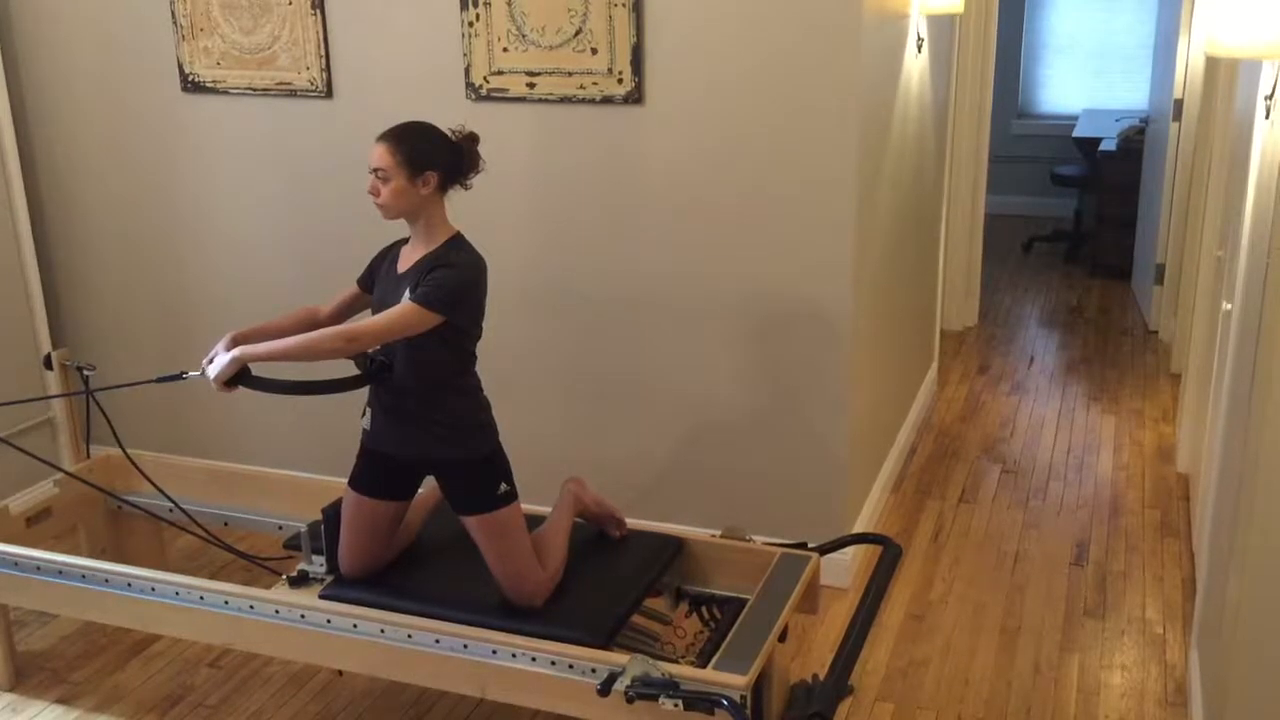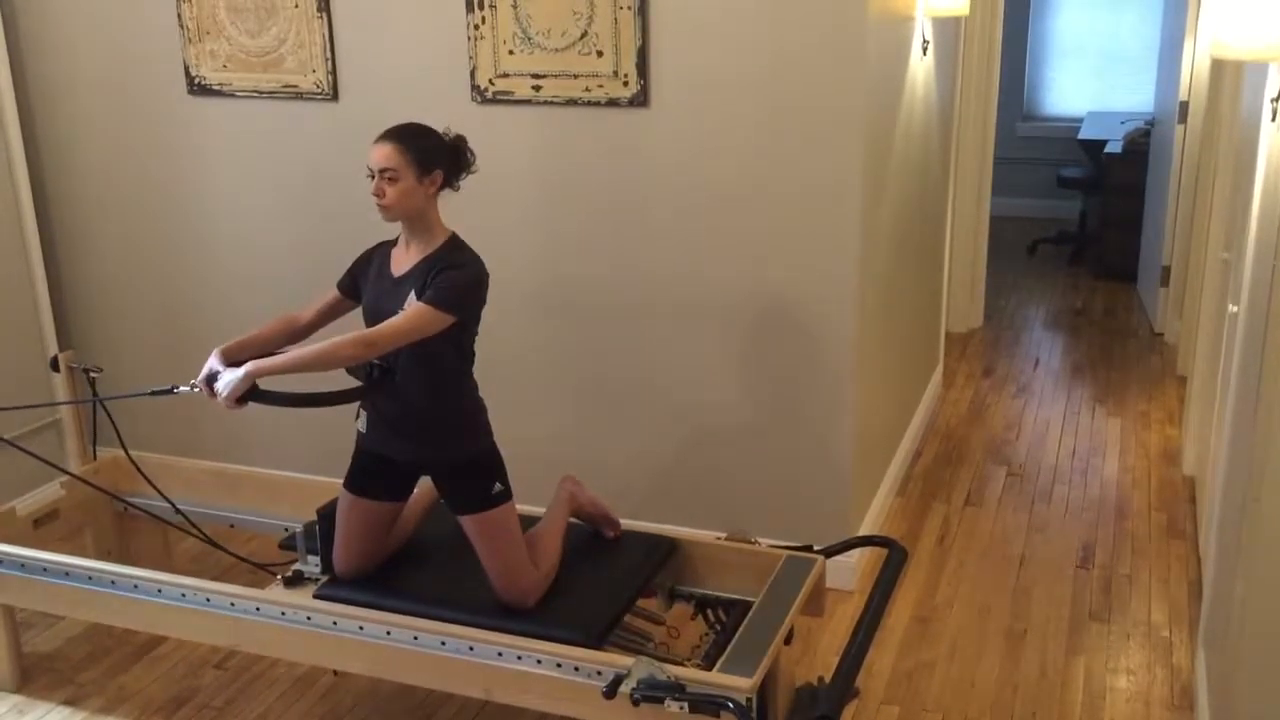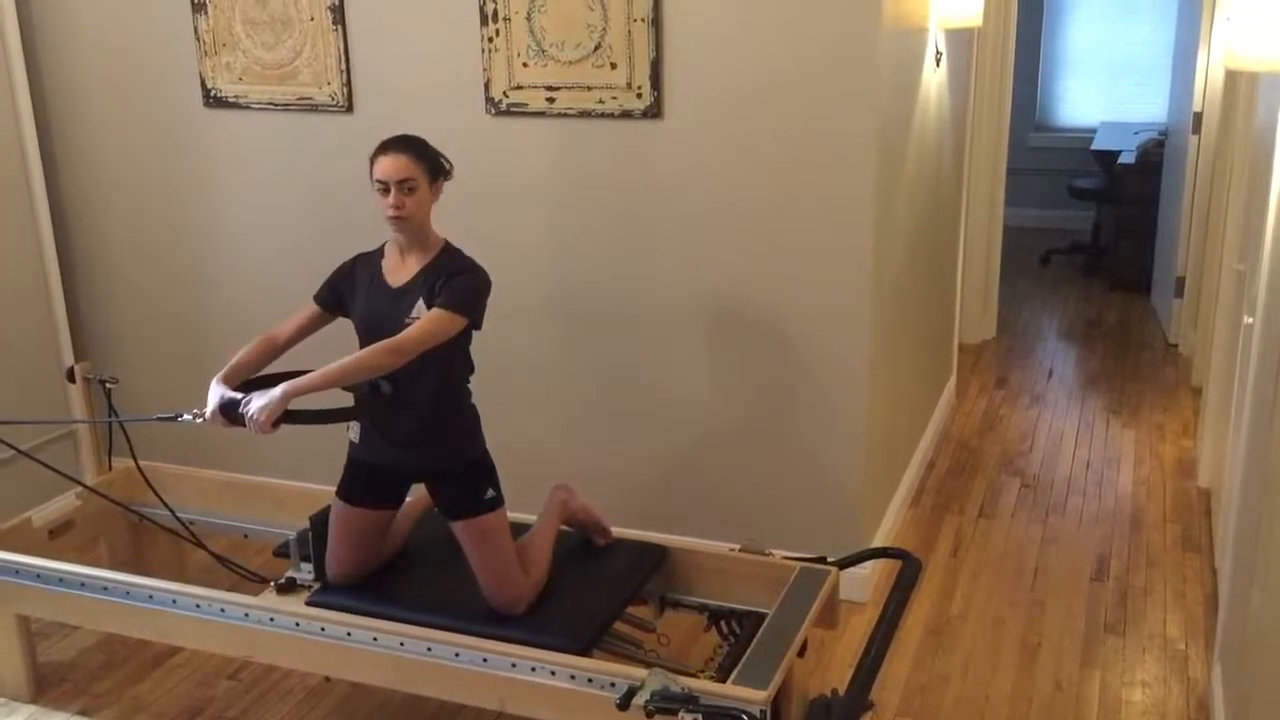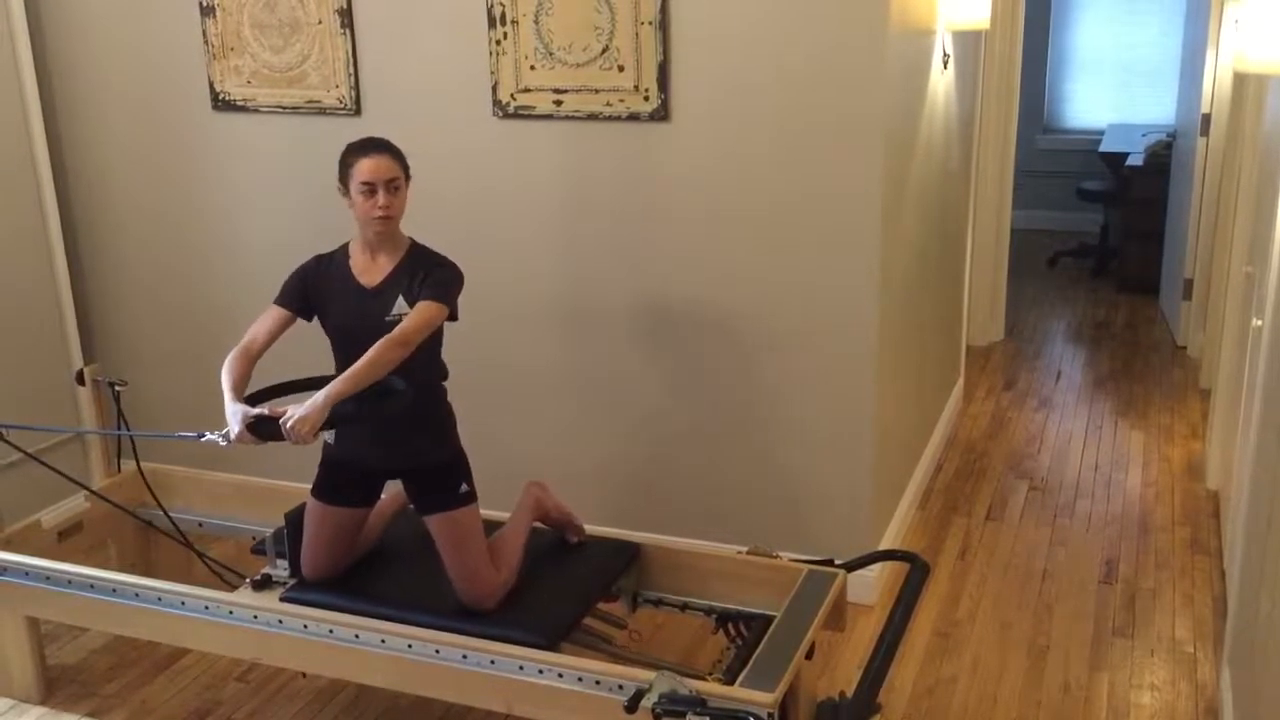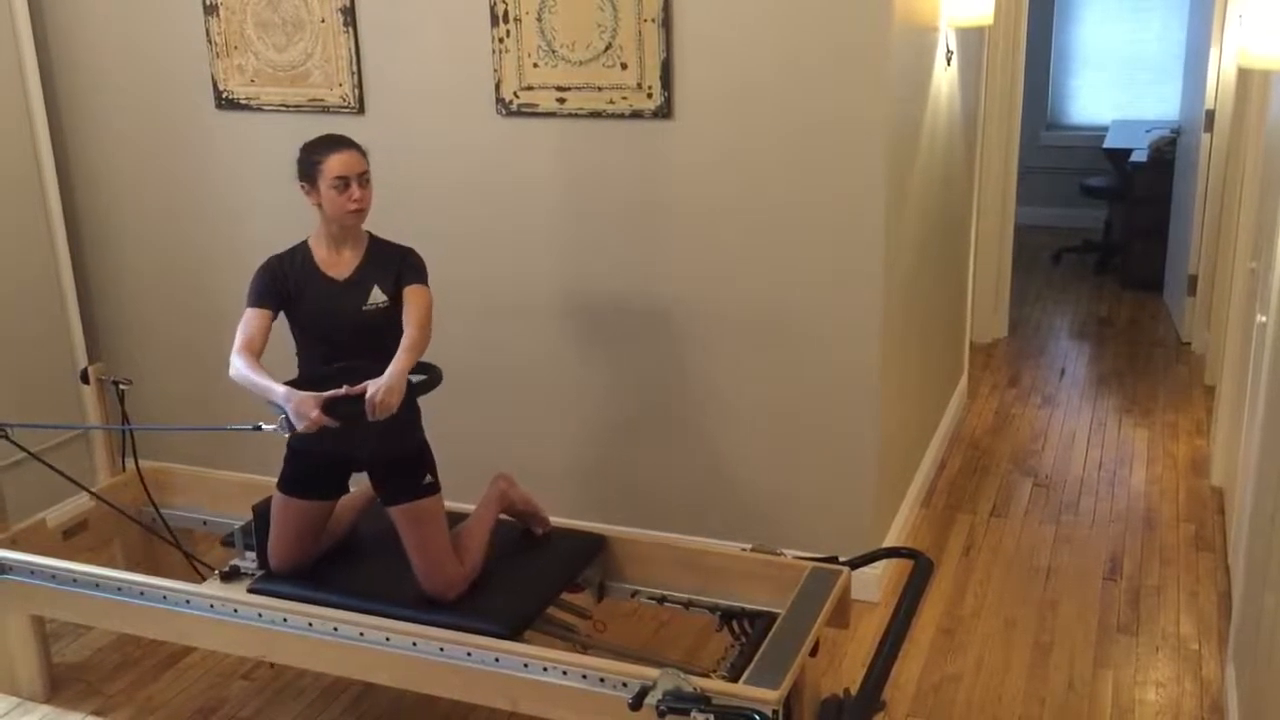
dt=1s
person 1, frame 1
left shoulder: (459, 269)
right shoulder: (392, 257)
left elbow: (356, 337)
right elbow: (324, 316)
left wrist: (246, 355)
right wrist: (238, 337)
left hip: (460, 443)
right hip: (390, 433)
left knee: (527, 591)
right knee: (354, 566)
left ankle: (570, 500)
right ankle: (433, 495)
person 1, frame 2
left shoulder: (461, 271)
right shoulder: (375, 260)
left elbow: (369, 344)
right elbow: (302, 323)
left wrist: (253, 370)
right wrist: (227, 352)
left hip: (456, 443)
right hip: (384, 435)
left knee: (519, 592)
right knee: (348, 567)
left ankle: (565, 499)
right ankle: (429, 492)
person 1, frame 3
left shoulder: (463, 277)
right shoulder: (357, 272)
left elbow: (398, 351)
right elbow: (278, 339)
left wrist: (288, 392)
right wrist: (223, 380)
left hip: (450, 450)
right hip: (375, 445)
left knee: (510, 600)
right knee: (342, 575)
left ankle: (558, 508)
right ankle: (422, 504)
person 1, frame 4
left shoulder: (436, 272)
right shoulder: (318, 274)
left elbow: (400, 343)
right elbow: (245, 350)
left wrist: (320, 402)
right wrist: (233, 404)
left hip: (426, 443)
right hip: (352, 442)
left knee: (482, 595)
right knee: (316, 572)
left ankle: (532, 504)
right ankle: (397, 501)
person 1, frame 5
left shoulder: (399, 261)
right shoulder: (280, 272)
left elbow: (417, 325)
right elbow: (240, 361)
left wrist: (396, 374)
right wrist: (288, 397)
left hip: (394, 433)
right hip: (318, 435)
left knee: (445, 585)
right knee: (283, 564)
left ankle: (498, 497)
right ankle: (366, 495)
